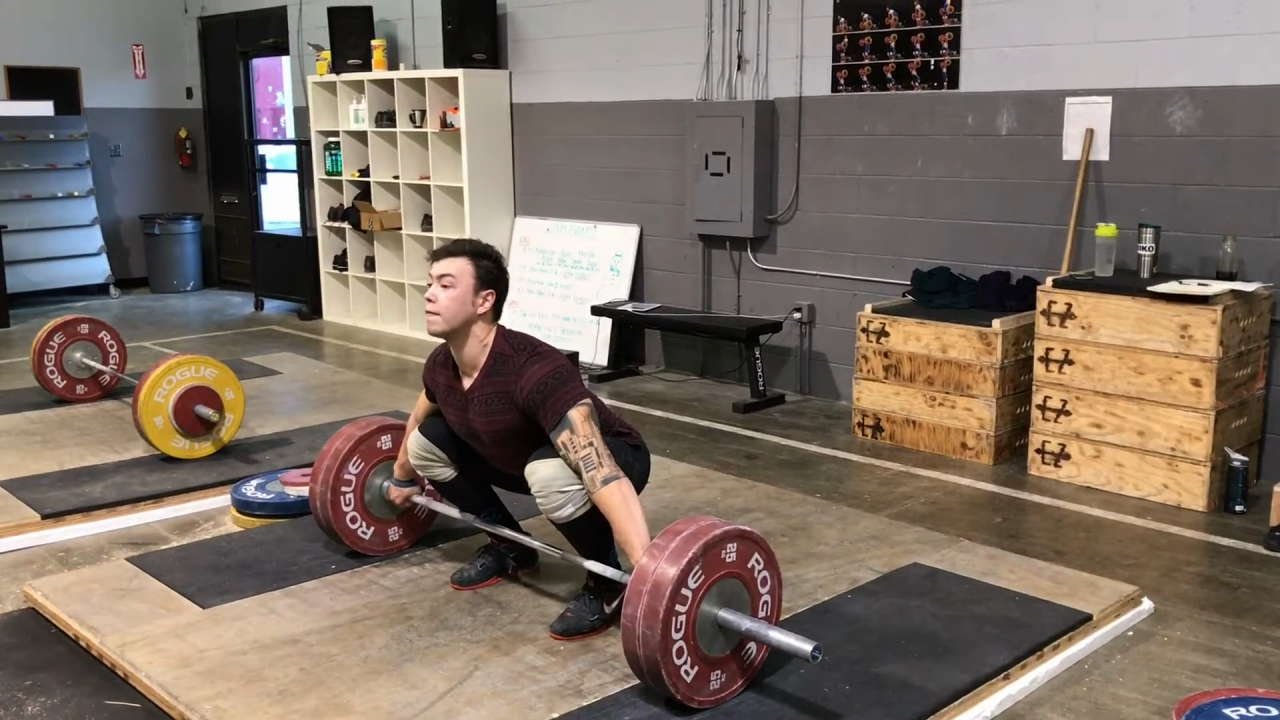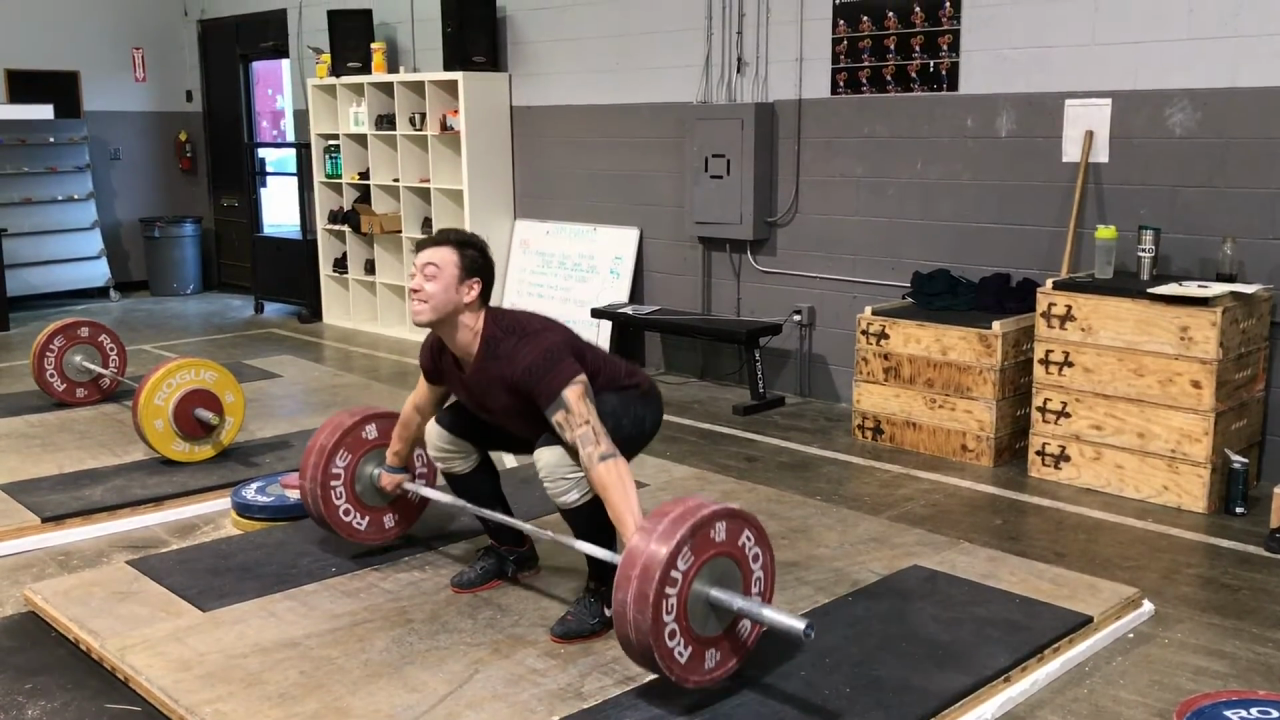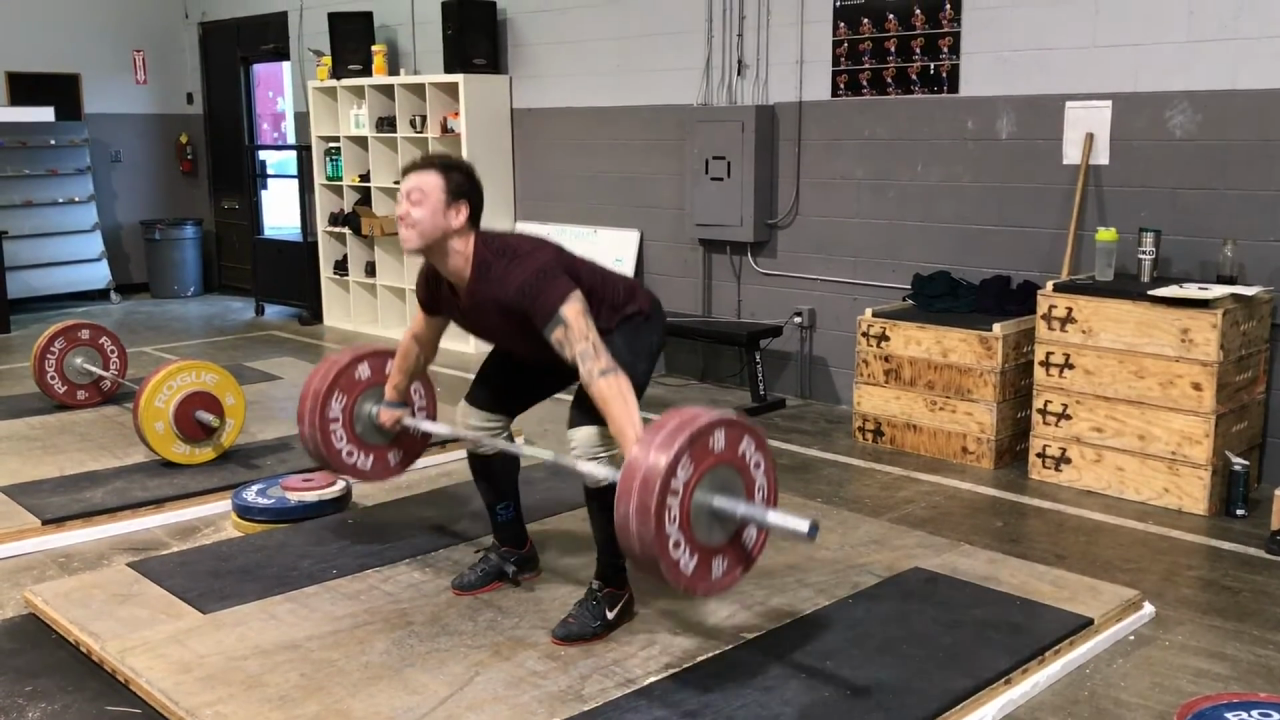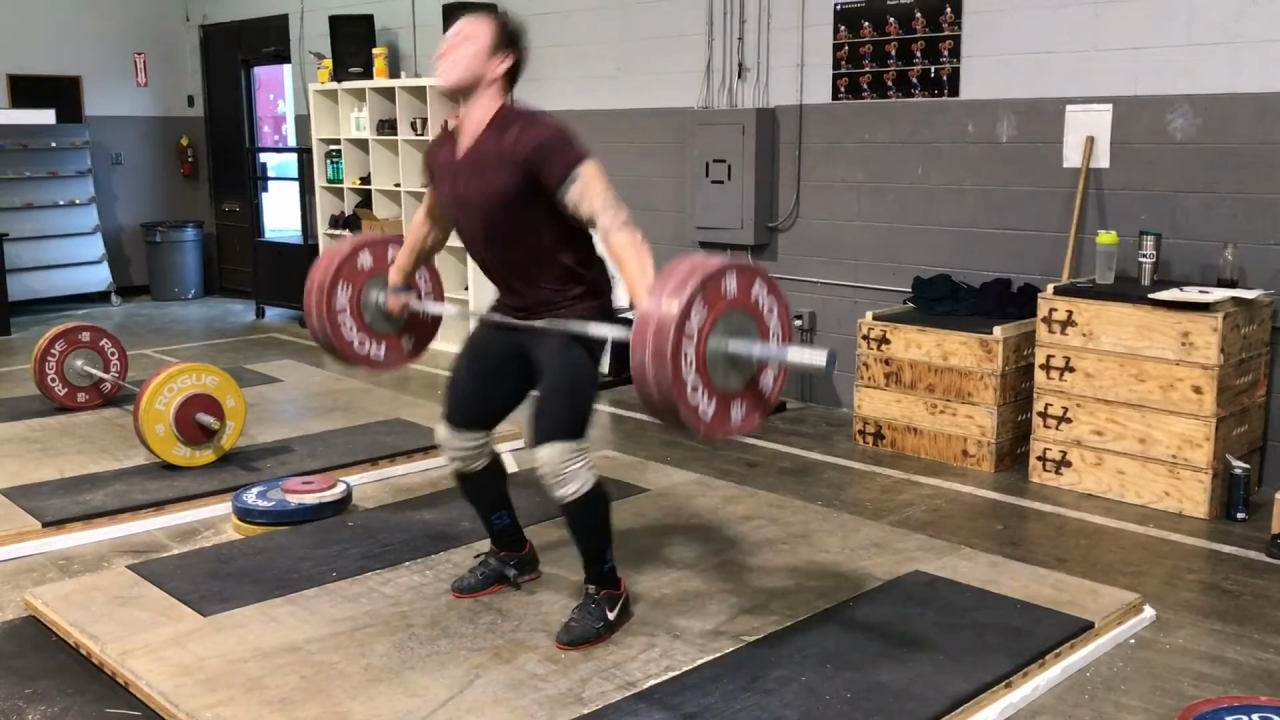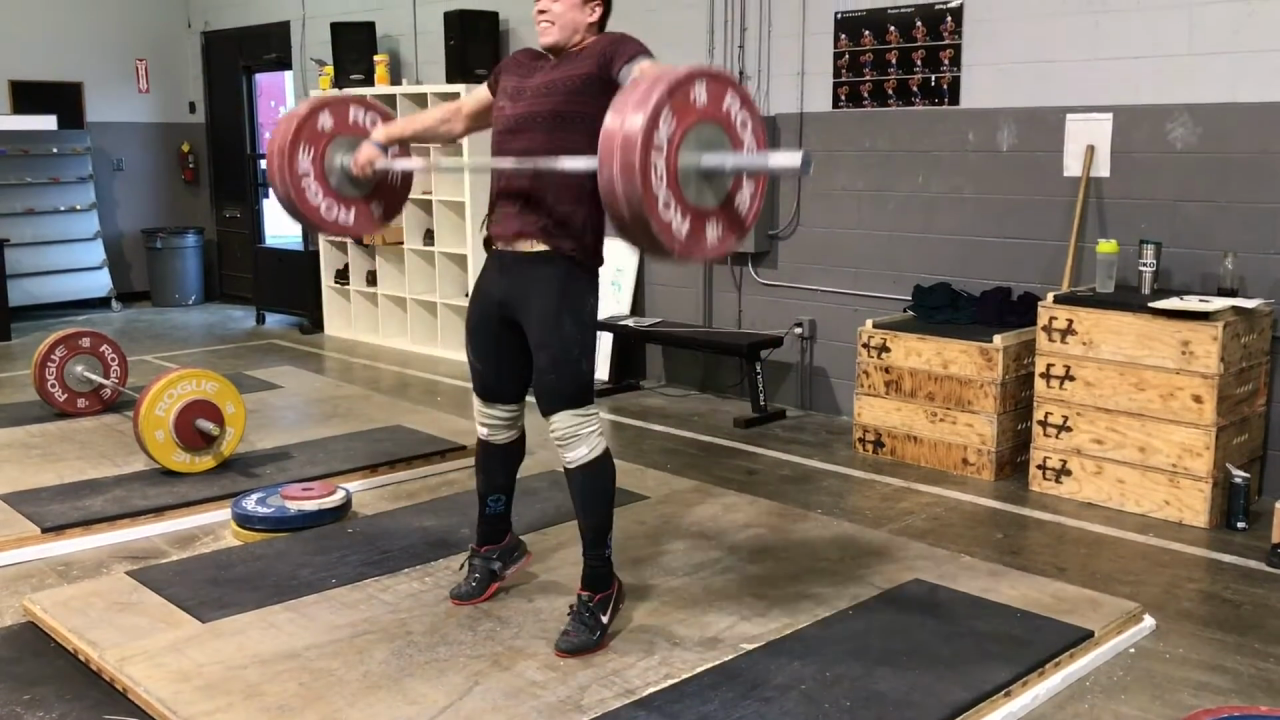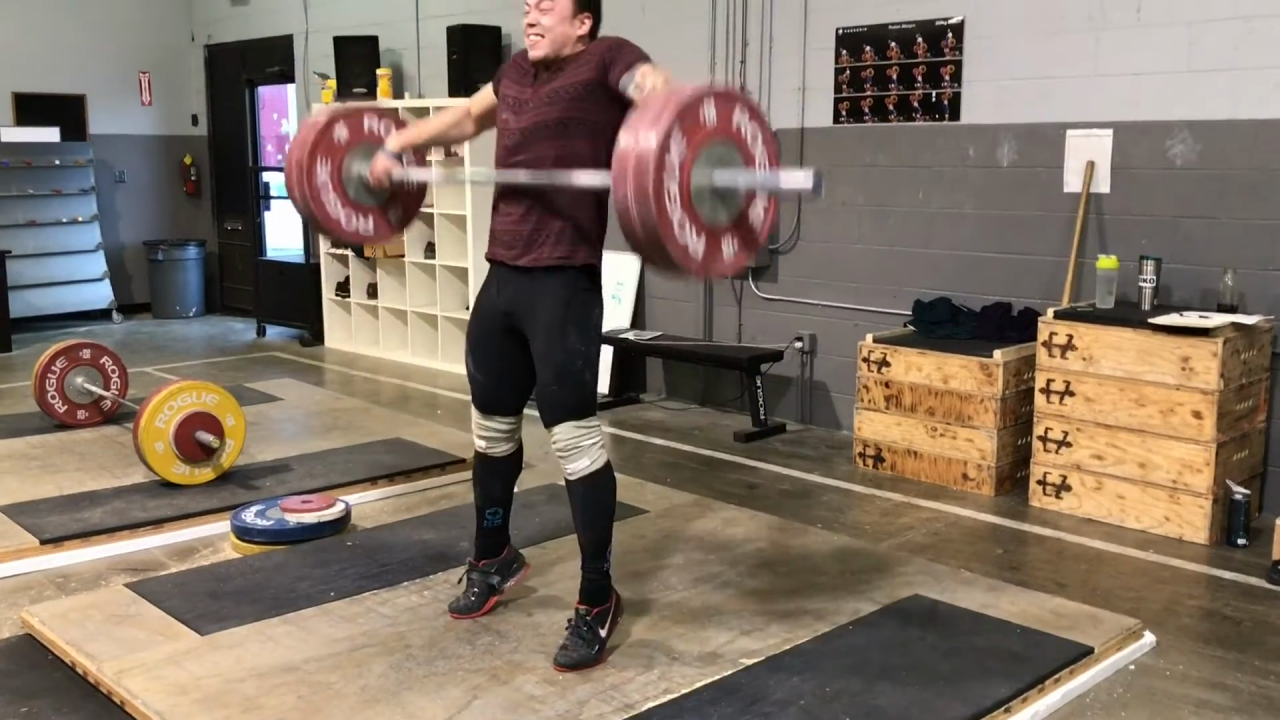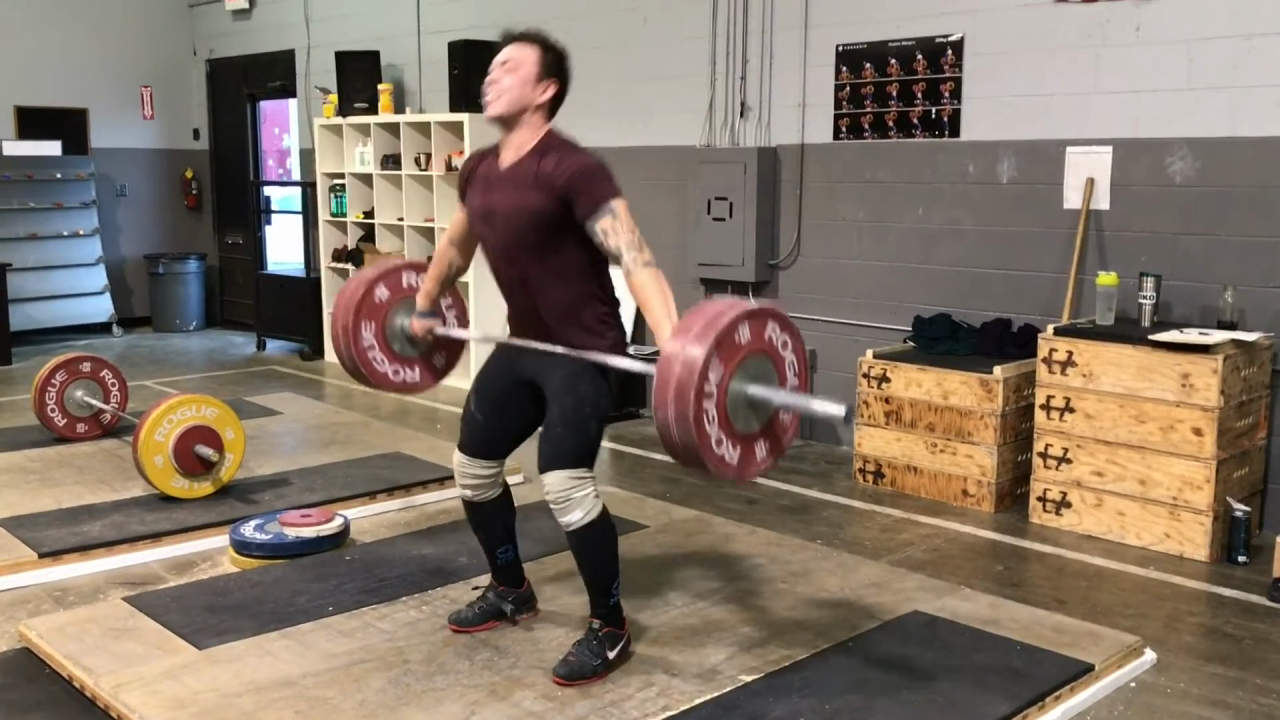
dt=0.3s
person 1, frame 1
left shoulder: (535, 371)
right shoulder: (441, 366)
left elbow: (601, 473)
right elbow: (419, 419)
right wrist: (402, 476)
left hip: (615, 457)
left knee: (552, 474)
right knee: (427, 442)
left ankle: (608, 585)
right ankle: (510, 546)
person 1, frame 2
left shoulder: (529, 351)
right shoulder: (439, 351)
left elbow: (596, 452)
right elbow: (419, 408)
right wrist: (395, 464)
left hip: (623, 401)
left knee: (557, 460)
right knee: (443, 434)
left ankle: (607, 587)
right ankle: (511, 548)
person 1, frame 3
left shoulder: (522, 269)
right shoulder: (435, 280)
left elbow: (595, 365)
right elbow: (418, 341)
right wrist: (393, 399)
left hip: (624, 323)
left knee: (590, 439)
right knee: (477, 417)
left ankle: (612, 591)
right ankle: (512, 551)
person 1, frame 4
left shoulder: (532, 139)
right shoulder: (443, 152)
left elbow: (611, 219)
right elbow: (429, 223)
left wrist: (653, 314)
right wrist: (397, 283)
left hip: (572, 314)
right hip: (513, 315)
left knee: (556, 456)
right knee: (459, 435)
left ankle: (606, 591)
right ankle: (511, 554)
person 1, frame 5
left shoulder: (610, 55)
right shoulder: (518, 67)
right elbow: (459, 115)
right wrist: (382, 138)
left hip: (558, 269)
right hip: (499, 266)
left knee: (572, 425)
right knee: (493, 417)
left ankle: (599, 589)
right ankle: (495, 546)
person 1, frame 6
left shoulder: (608, 59)
right shoulder: (518, 70)
left elbow: (660, 93)
right elbow: (467, 115)
right wrist: (399, 144)
left hip: (563, 281)
right hip: (502, 277)
left knee: (574, 437)
right knee: (491, 429)
left ankle: (598, 603)
right ankle: (493, 558)
person 1, frame 7
left shoulder: (569, 170)
right shoulder: (477, 171)
left elbow: (634, 260)
right elbow: (455, 245)
right wrist: (425, 305)
left hip: (582, 354)
right hip: (521, 349)
left knee: (564, 485)
right knee: (473, 467)
left ankle: (609, 628)
right ankle: (509, 589)
